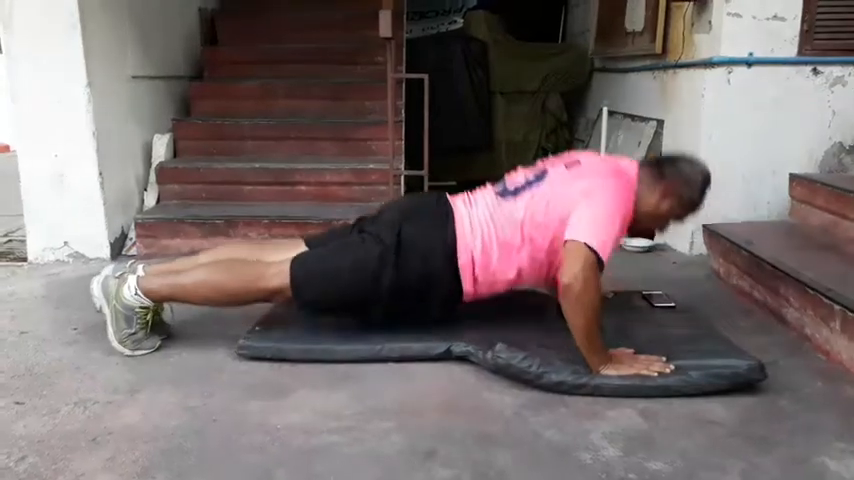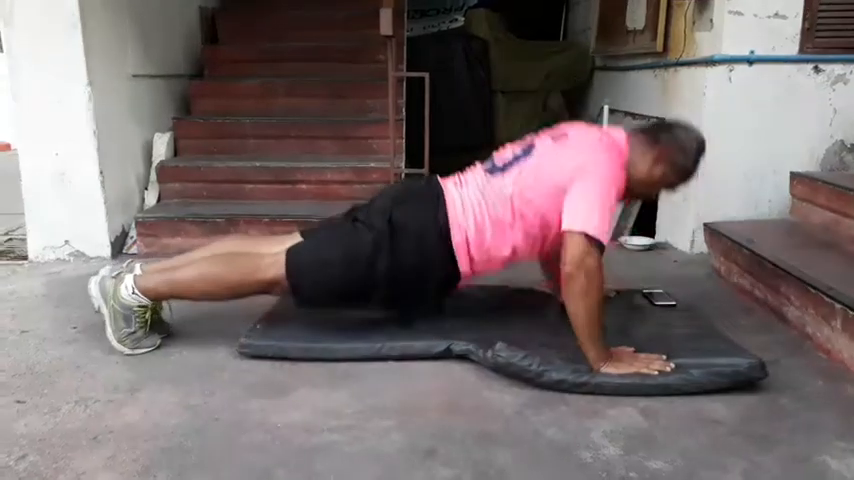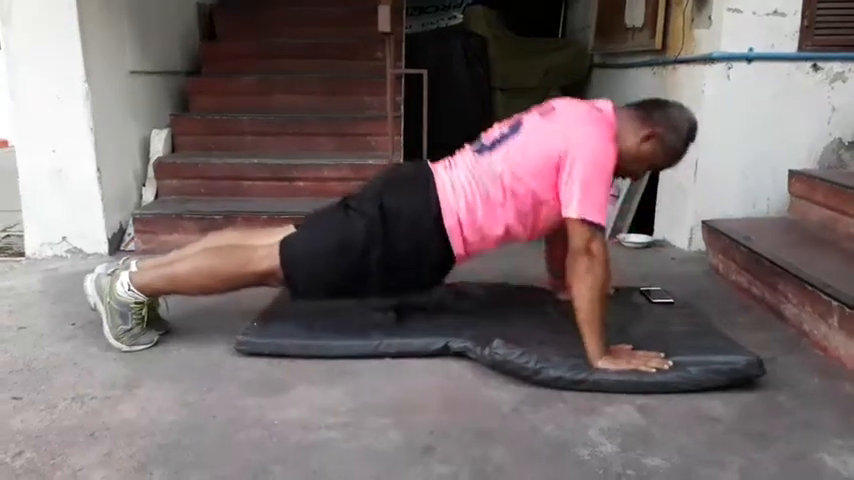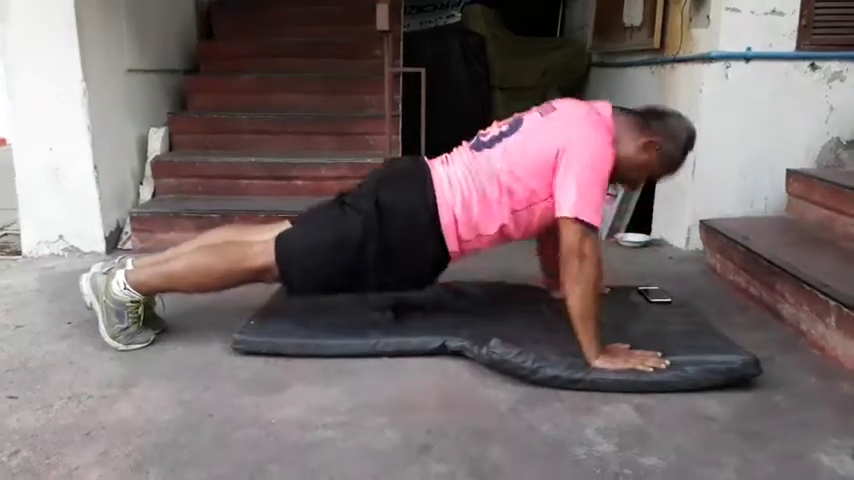
dt=0.1s
person 1, frame 1
left shoulder: (599, 169)
right shoulder: (613, 193)
right elbow: (574, 279)
left wrist: (582, 293)
right wrist: (600, 360)
left hip: (432, 221)
right hip: (431, 258)
left knee: (285, 258)
right knee: (279, 280)
left ankle: (141, 273)
right ankle: (140, 287)
person 1, frame 2
left shoulder: (585, 139)
right shoulder: (605, 163)
left elbow: (552, 227)
right elbow: (581, 266)
left wrist: (562, 295)
right wrist: (600, 358)
left hip: (425, 208)
right hip: (423, 241)
left knee: (281, 251)
right knee: (277, 273)
left ankle: (138, 274)
right ankle: (136, 287)
person 1, frame 3
left shoulder: (579, 117)
right shoulder: (596, 140)
left elbow: (549, 211)
right elbow: (587, 251)
left wrist: (562, 287)
right wrist: (601, 353)
left hip: (418, 192)
right hip: (418, 224)
left knee: (273, 243)
right knee: (270, 265)
left ankle: (135, 269)
right ankle: (132, 284)
person 1, frame 4
left shoulder: (577, 120)
right shoulder: (594, 143)
left elbow: (541, 203)
right elbow: (579, 249)
left wrist: (557, 285)
right wrist: (598, 351)
left hip: (415, 188)
right hip: (411, 221)
left knee: (268, 242)
right knee: (265, 260)
left ankle: (128, 269)
right ankle: (124, 284)
